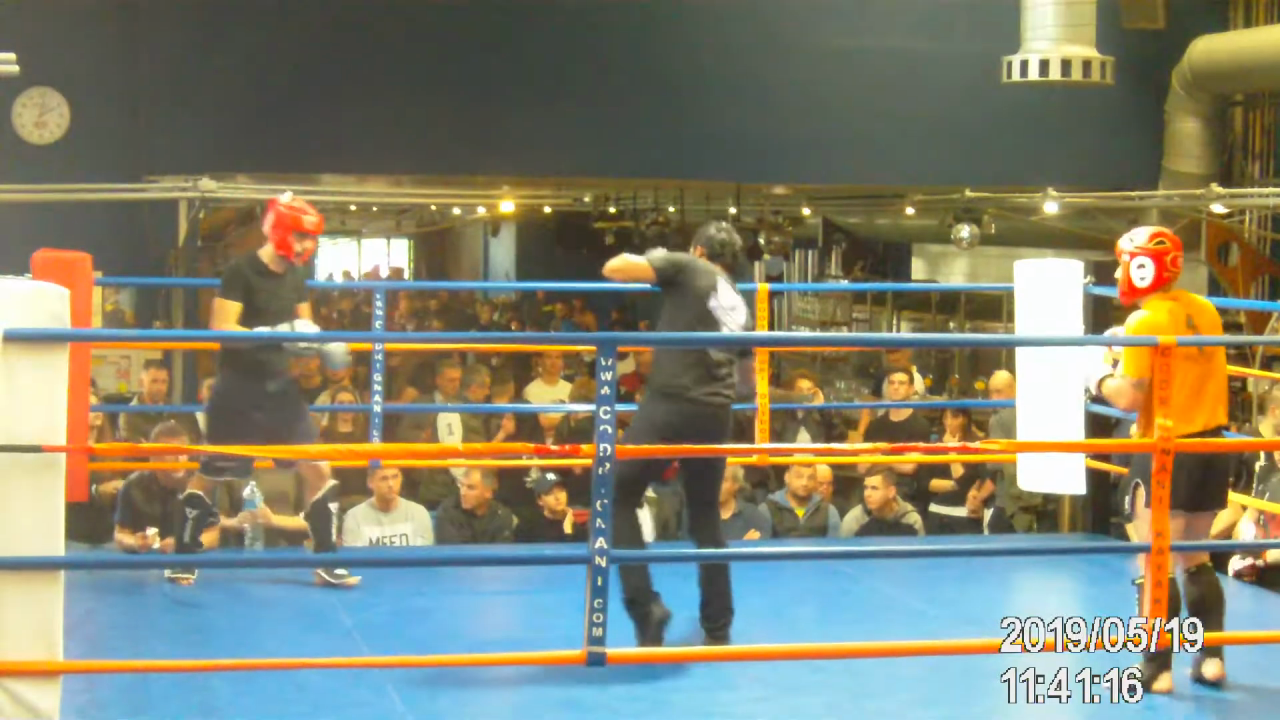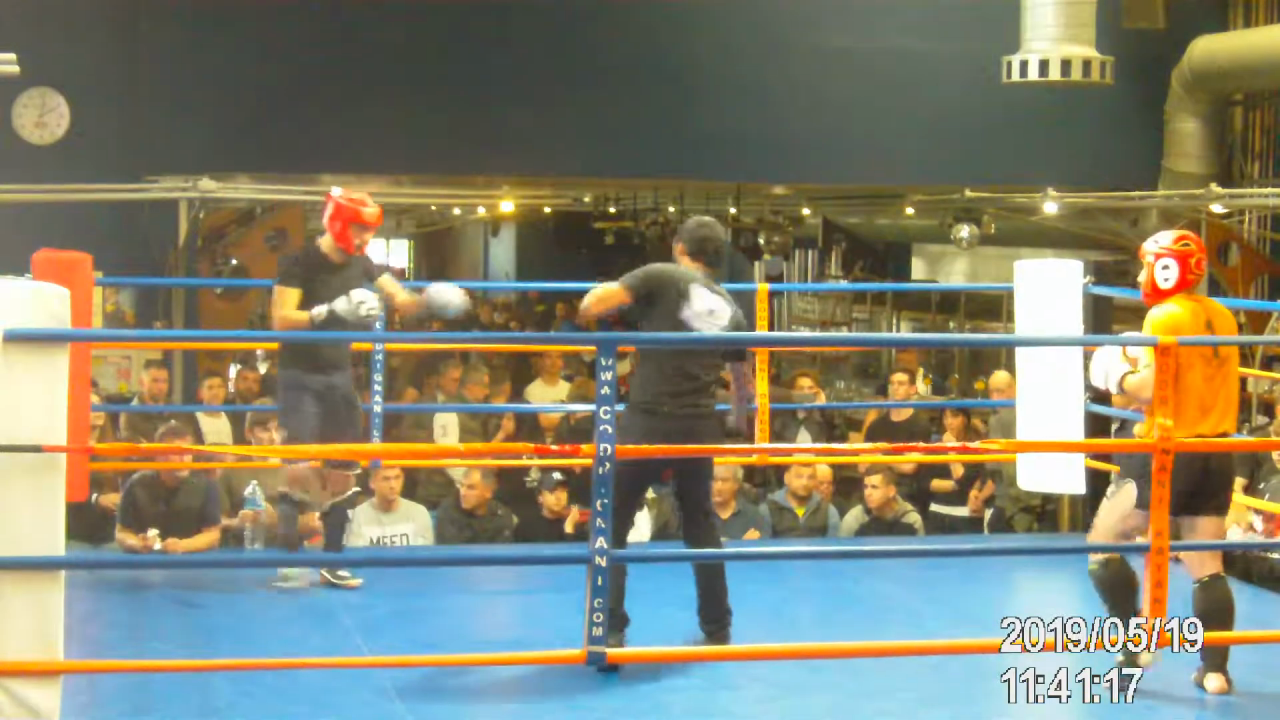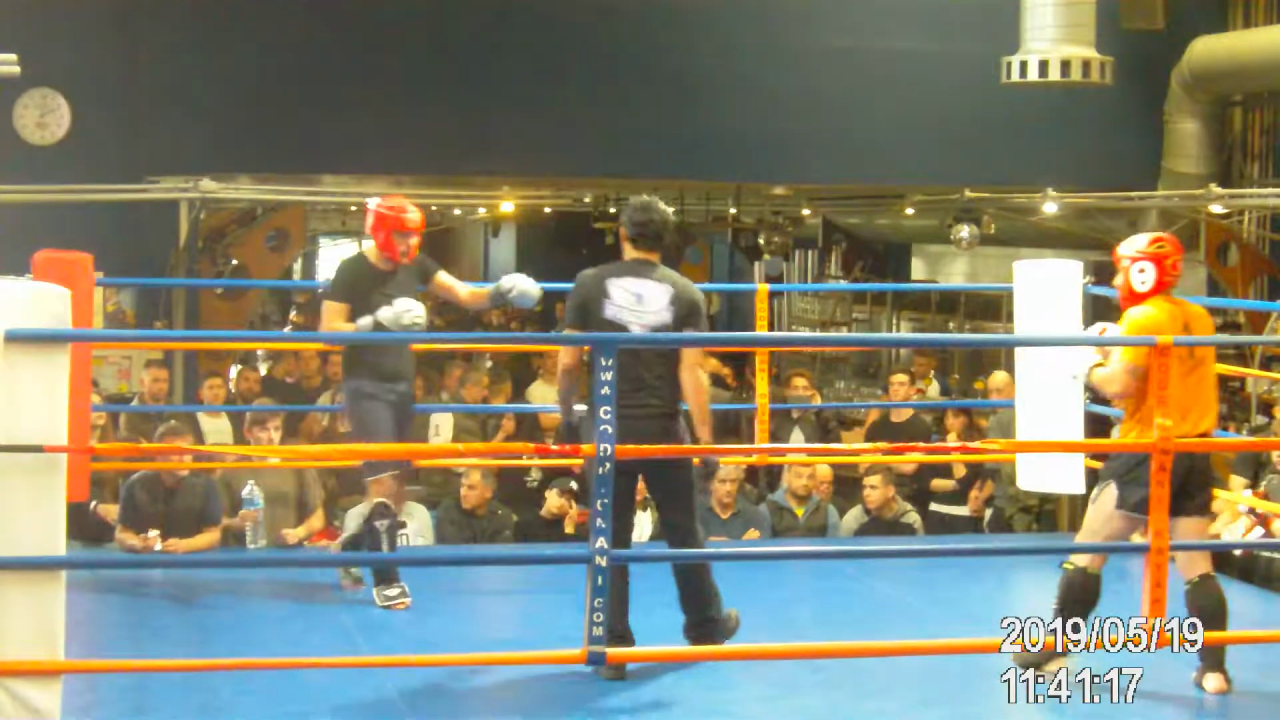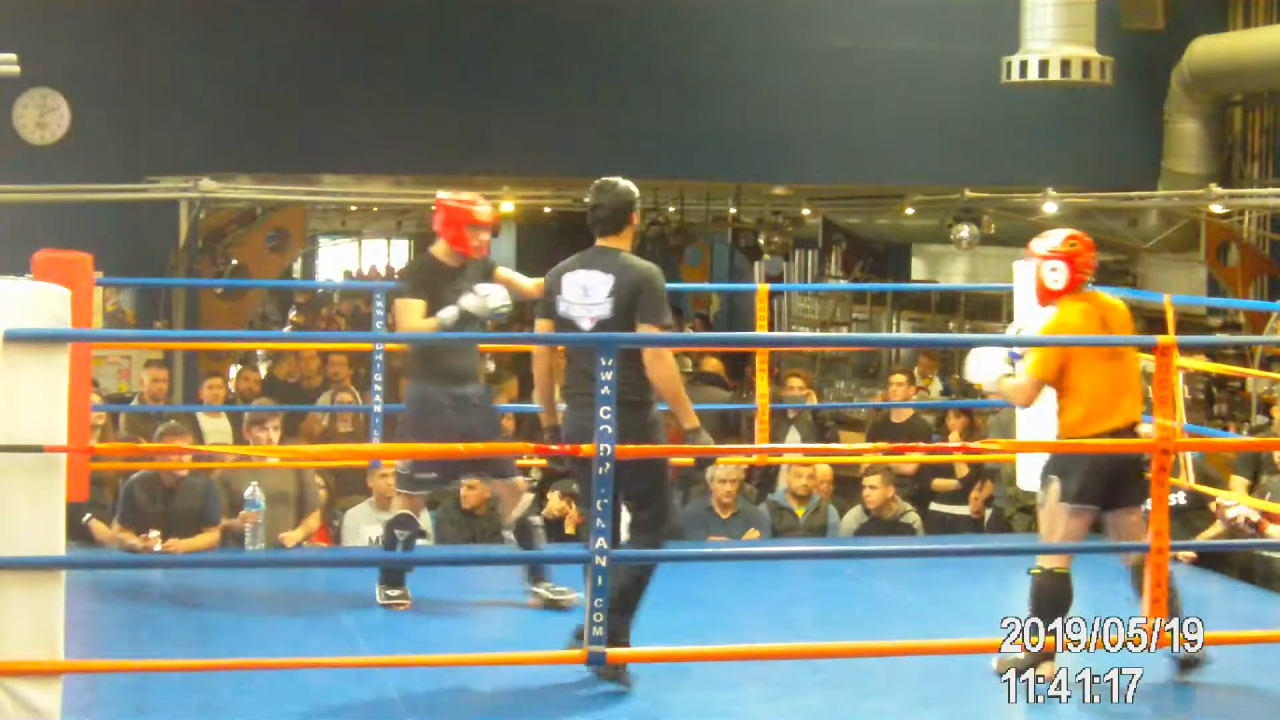
dt=0.3s
person 1, frame 1
left shoulder: (685, 267)
right shoulder: (742, 307)
left elbow: (613, 269)
right elbow: (743, 370)
left wrist: (652, 258)
left hip: (668, 406)
right hip: (716, 417)
left knee: (617, 499)
right knee: (706, 518)
left ankle: (644, 604)
right ankle: (718, 625)
person 1, frame 2
left shoulder: (660, 276)
right shoulder: (731, 309)
left elbow: (590, 307)
right elbow: (744, 383)
left wrist: (628, 293)
right wrist: (741, 416)
left hip: (646, 421)
right hip: (698, 428)
left knee: (613, 526)
right knee: (701, 525)
left ankle: (610, 630)
right ankle: (717, 626)
person 1, frame 3
left shoulder: (590, 283)
right shoulder: (684, 293)
left elbow: (566, 364)
right elbow: (693, 371)
left wrist: (567, 409)
right wrist: (704, 435)
right hip: (662, 428)
left knee: (611, 537)
right knee: (679, 529)
left ankle: (614, 647)
right ankle: (706, 625)
person 1, frame 4
left shoulder: (560, 275)
right shoulder: (642, 275)
left elbow: (542, 356)
right elbow: (656, 360)
left wrist: (550, 421)
right wrist: (690, 424)
left hip: (580, 420)
right hip: (631, 419)
right knee: (648, 531)
left ankle: (608, 648)
right ankle: (603, 634)
person 2, frame 1
left shoulder: (1144, 321)
right shoulder: (1205, 310)
left elbow: (1128, 397)
left wrist: (1100, 376)
left hip: (1167, 453)
right hip: (1211, 447)
right knee: (1197, 559)
left ankle: (1157, 668)
right ankle: (1210, 657)
person 2, frame 2
left shoulder: (1164, 317)
right shoulder: (1222, 317)
left elbow: (1152, 390)
left wrist: (1117, 375)
right wrist: (1143, 361)
left hip: (1166, 453)
right hip: (1214, 454)
left knee: (1103, 546)
right knee: (1208, 567)
right ankle: (1215, 669)
person 2, frame 3
left shoulder: (1141, 319)
right shoulder: (1199, 317)
left elbow: (1122, 386)
left wrist: (1094, 366)
right wrist: (1115, 349)
left hip: (1144, 455)
right hip: (1193, 454)
left knee: (1087, 555)
right knee: (1197, 568)
left ankle: (1054, 649)
right ankle: (1213, 668)
person 2, frame 4
left shoulder: (1057, 324)
right shoulder: (1117, 310)
left elbow: (1025, 394)
left wrist: (994, 375)
left hip: (1082, 449)
right hip: (1126, 442)
left knee: (1053, 557)
right knee: (1140, 549)
left ankle: (1039, 653)
person 3, frame 1
left shoulder: (296, 275)
right shoulder: (239, 272)
right elbow: (222, 329)
left wrist: (322, 345)
right wrist: (275, 333)
left hip: (280, 384)
right hip: (238, 386)
left knee: (317, 469)
right knee: (210, 474)
left ankle: (326, 561)
right ankle: (184, 557)
person 3, frame 2
left shoulder: (361, 263)
right shoulder: (298, 263)
left elbow: (400, 299)
right elbow: (281, 319)
left wrist: (431, 298)
right wrist: (331, 311)
left hip: (339, 376)
right hip: (300, 377)
left knee: (343, 473)
right knee: (300, 468)
left ankle: (331, 561)
right ankle: (290, 554)
person 3, frame 3
left shoulder: (416, 265)
right shoulder: (350, 273)
left elbow: (466, 296)
right elbow: (328, 330)
left wrist: (502, 292)
right wrist: (377, 322)
left hip: (402, 385)
right hip: (366, 387)
left knee: (394, 481)
right knee: (383, 479)
left ankle: (352, 552)
right ankle: (386, 580)
person 3, frame 4
left shoulder: (477, 263)
right shoulder: (418, 271)
left elbow: (528, 288)
right elbow: (408, 330)
right wrist: (459, 313)
left hip: (472, 389)
right hip: (432, 391)
left knee: (511, 485)
right knee: (414, 492)
left ankle: (539, 582)
right ankle: (390, 581)
